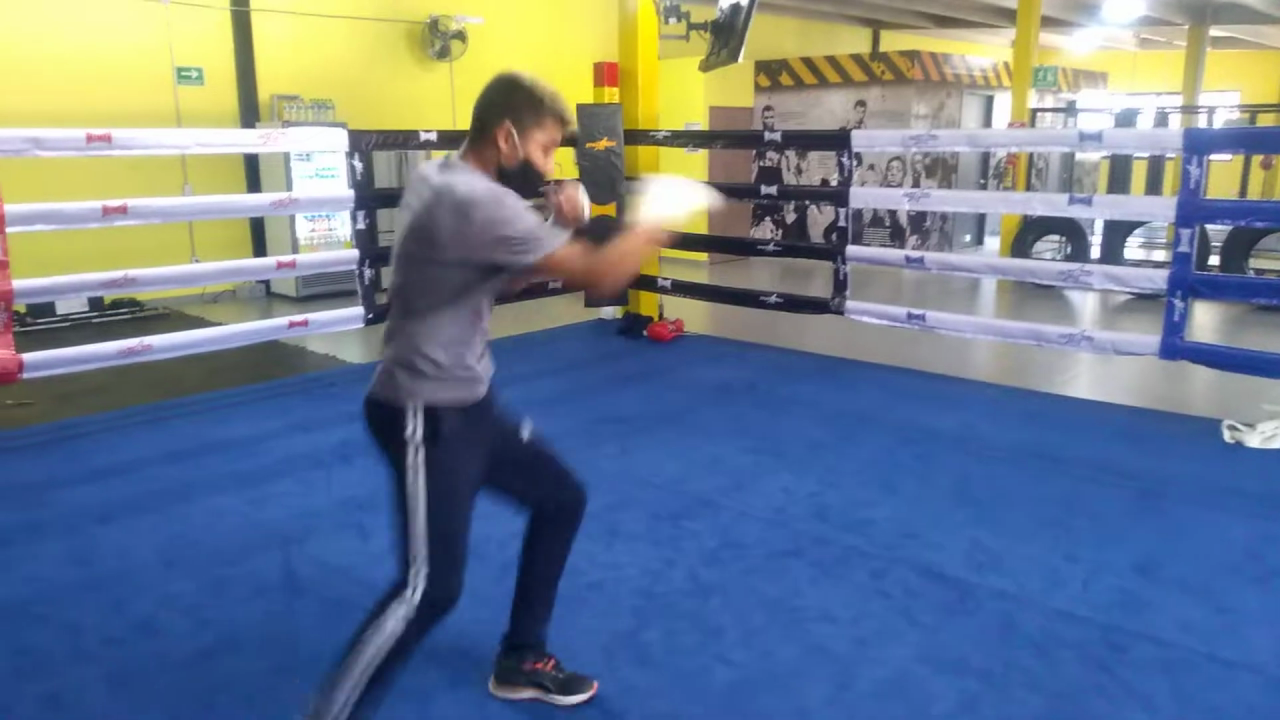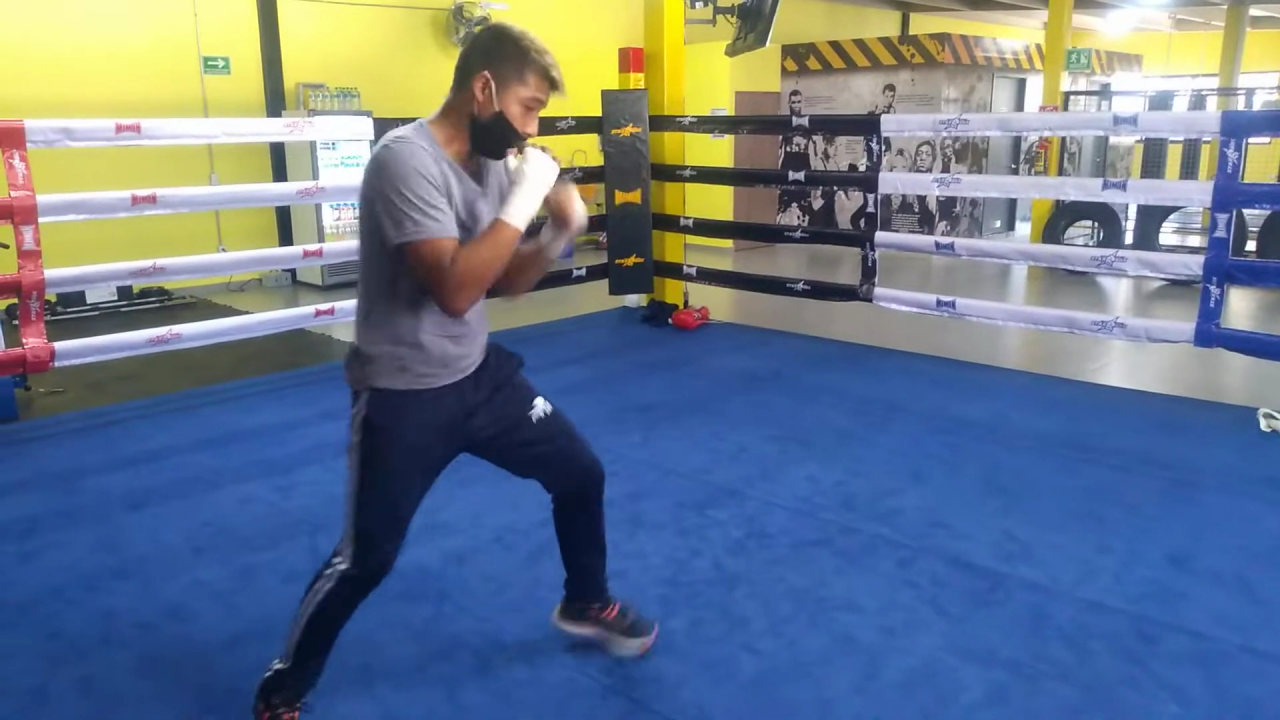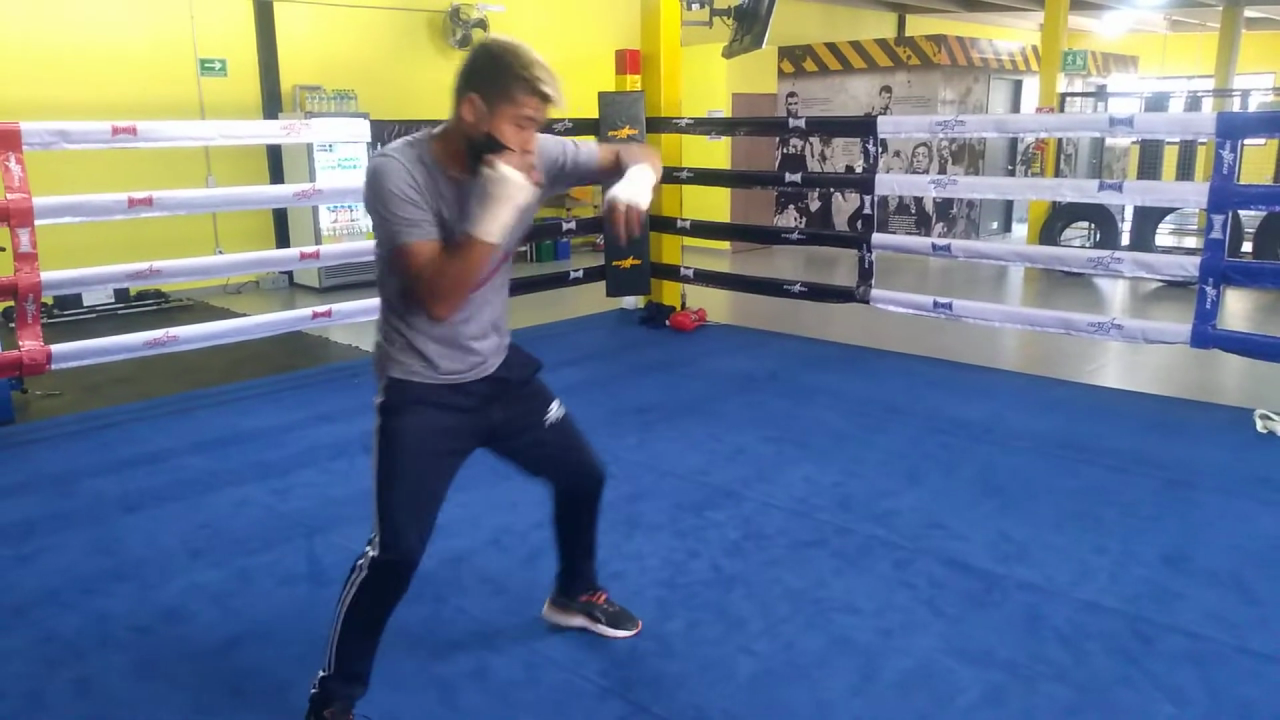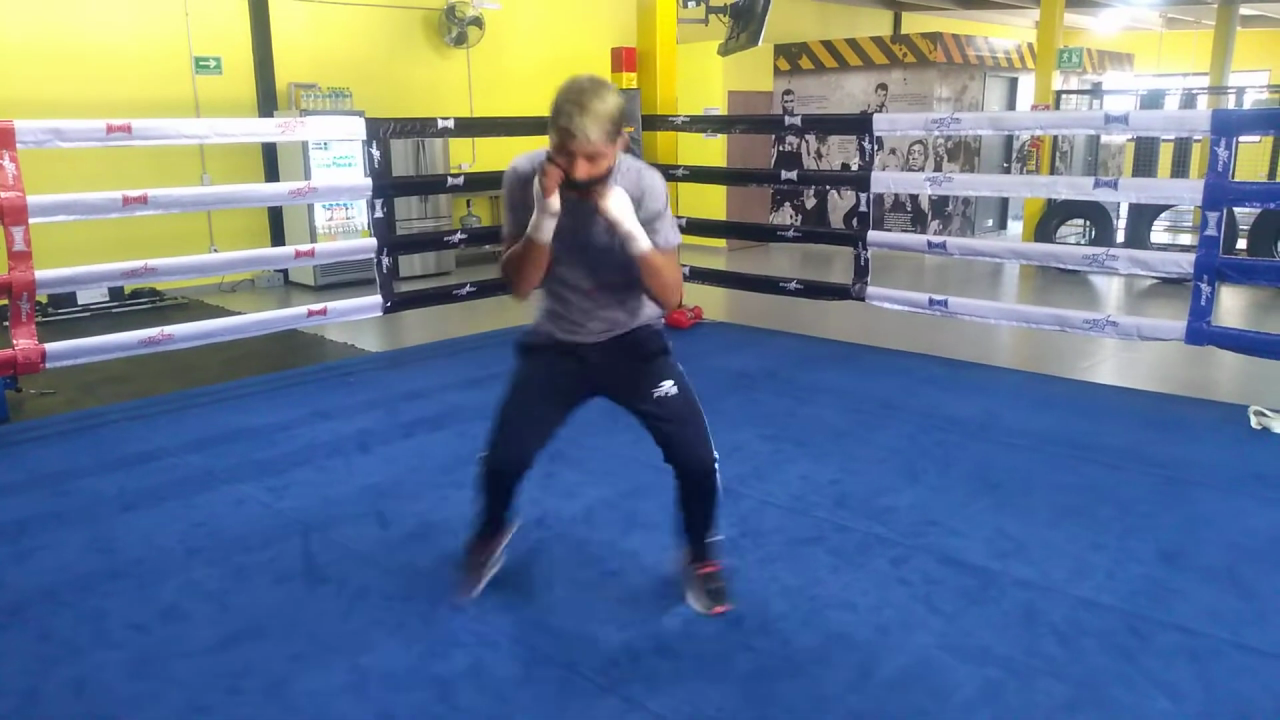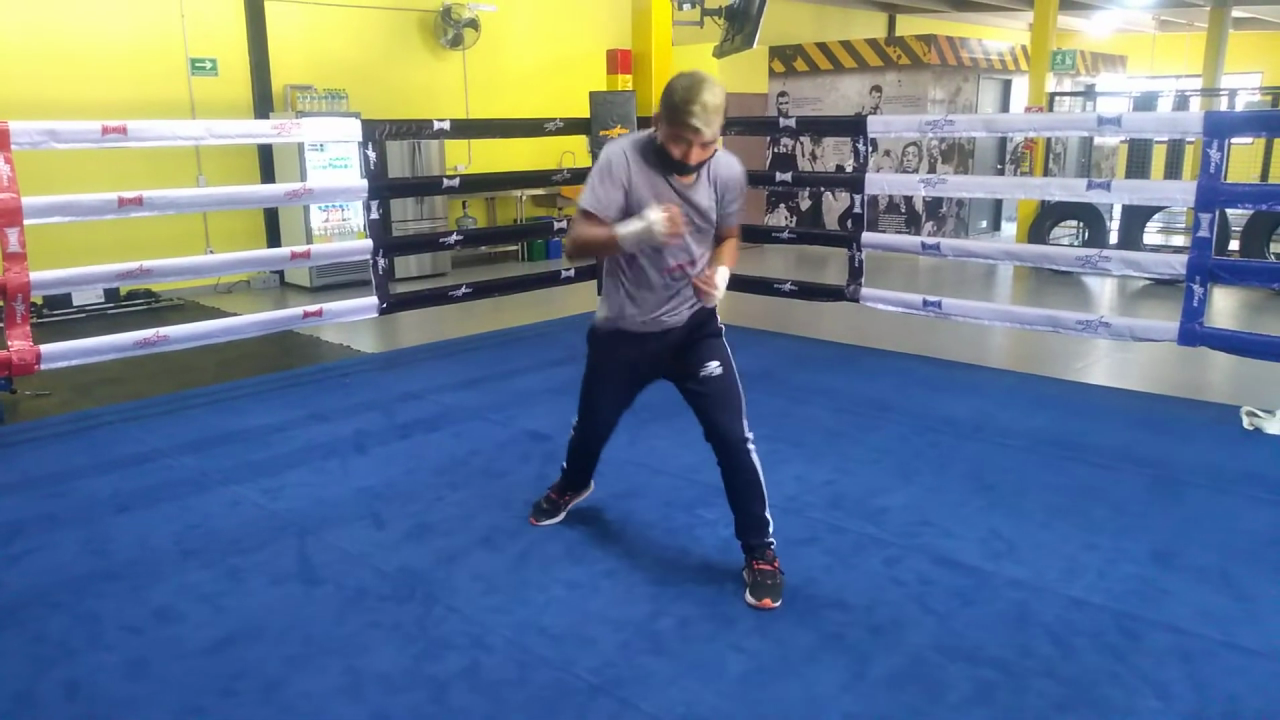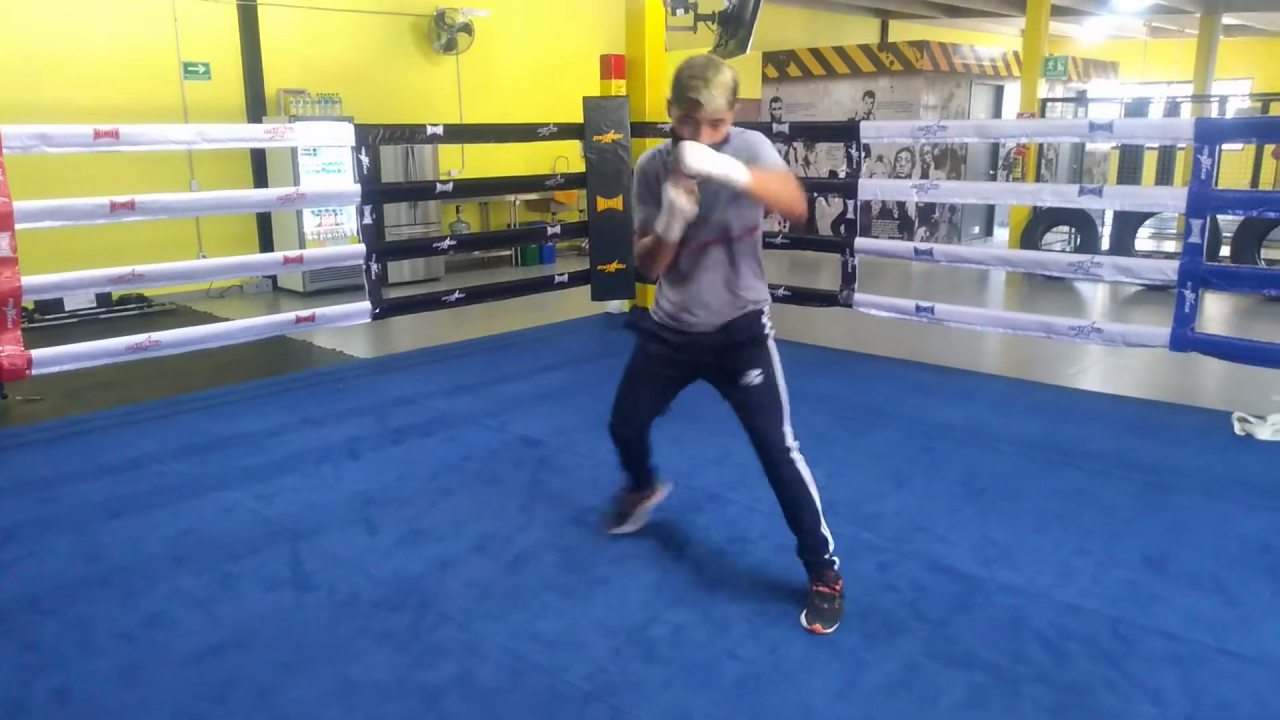
dt=0.5s
person 1, frame 1
left shoulder: (445, 180)
right shoulder: (478, 202)
right elbow: (600, 277)
left wrist: (563, 221)
right wrist: (656, 216)
left hip: (463, 402)
right hip: (426, 414)
left knee: (564, 499)
right knee: (430, 583)
left ankle: (522, 660)
person 1, frame 2
left shoulder: (493, 161)
right shoulder: (406, 159)
left elbow: (510, 280)
right elbow: (456, 288)
left wrist: (559, 232)
right wrist: (521, 205)
left hip: (478, 373)
right hip: (402, 393)
left knee: (580, 474)
right knee: (367, 558)
left ankle: (588, 604)
person 1, frame 3
left shoulder: (525, 158)
right shoulder: (396, 170)
left elbow: (635, 156)
right elbow: (438, 298)
left wrist: (635, 178)
right wrist: (496, 214)
left hip: (497, 368)
right hip: (422, 389)
left knee: (582, 475)
right knee: (395, 553)
left ankle: (575, 593)
person 1, frame 4
left shoulder: (643, 184)
right shoulder: (525, 180)
left elbow: (670, 294)
right elbow: (518, 284)
left wrist: (630, 228)
right wrist: (544, 221)
left hip: (629, 339)
right hip: (557, 342)
left knee: (696, 459)
right knee: (502, 456)
left ankle: (701, 556)
right ankle: (492, 533)
person 1, frame 5
left shoulder: (728, 171)
right shoulder: (622, 157)
right elbow: (578, 241)
left wrist: (721, 272)
right wrist: (637, 232)
left hip: (693, 323)
right hip: (622, 328)
left knee: (732, 437)
right knee: (590, 430)
left ankle: (759, 551)
right ankle: (572, 485)
person 1, frame 6
left shoulder: (751, 146)
right shoulder: (655, 165)
left elbow: (794, 206)
right elbow: (649, 265)
left wrist: (723, 167)
right wrist: (675, 216)
left hip: (741, 326)
right hip: (671, 327)
left knee: (776, 447)
right knee: (625, 423)
left ankle: (824, 572)
right ankle: (642, 486)
